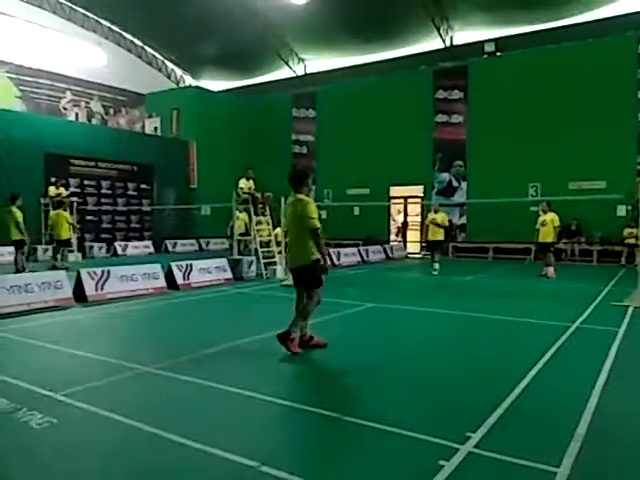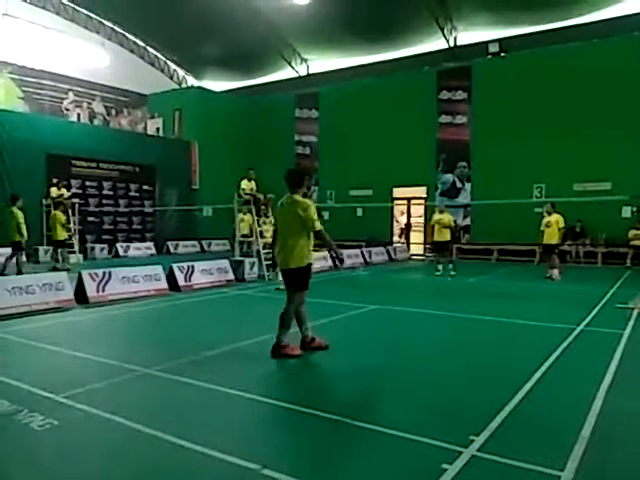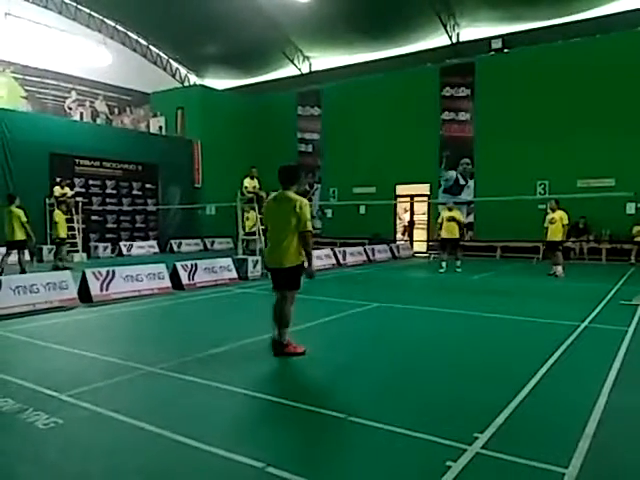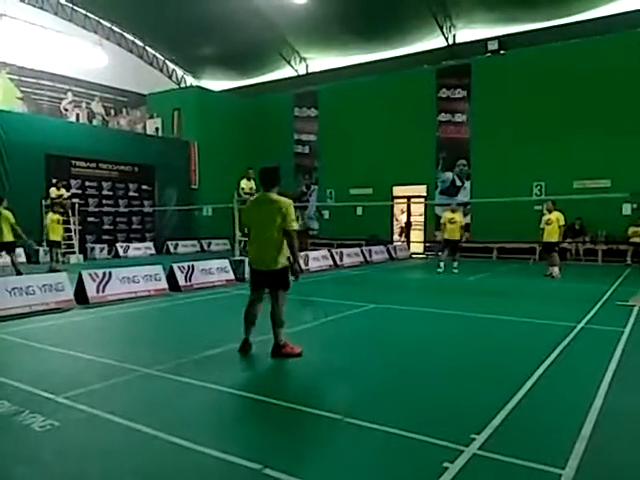
dt=0.3s
person 1, frame 1
left shoulder: (290, 203)
right shoulder: (306, 203)
right elbow: (315, 232)
right wrist: (323, 258)
left hip: (294, 259)
right hip: (307, 259)
left knee: (302, 298)
right knee: (313, 299)
left ankle: (305, 336)
right ankle: (289, 334)
person 1, frame 2
left shoulder: (281, 204)
right shoulder: (305, 205)
left elbow: (276, 233)
right elbow: (319, 233)
left wrist: (275, 255)
right wrist: (336, 252)
left hip: (285, 260)
right hip: (299, 261)
left knee: (298, 300)
right knee: (293, 302)
left ankle: (307, 338)
right ankle: (280, 344)
person 1, frame 3
left shoulder: (270, 201)
right shoulder: (300, 203)
left elbow: (267, 230)
right elbow: (306, 235)
left wrist: (267, 255)
right wrist: (310, 262)
left hip: (273, 258)
right hip: (291, 260)
left knee: (281, 297)
right knee: (287, 300)
left ankle: (278, 336)
right ankle: (283, 343)
person 1, frame 4
left shoulder: (251, 204)
right shoulder: (284, 204)
left elbow: (249, 233)
right elbow: (290, 235)
right wrist: (295, 261)
left hip: (256, 261)
right hip: (276, 262)
left knee: (255, 300)
right knee: (278, 302)
left ankle: (246, 340)
right ankle: (279, 344)
